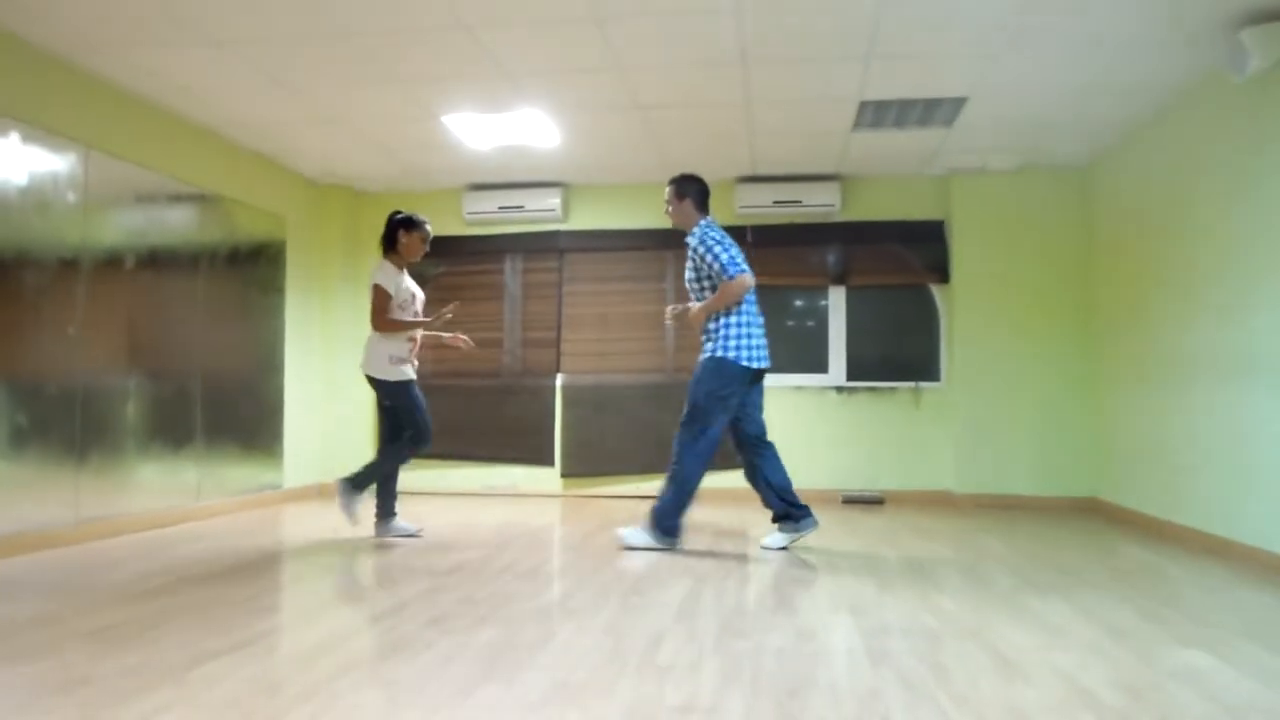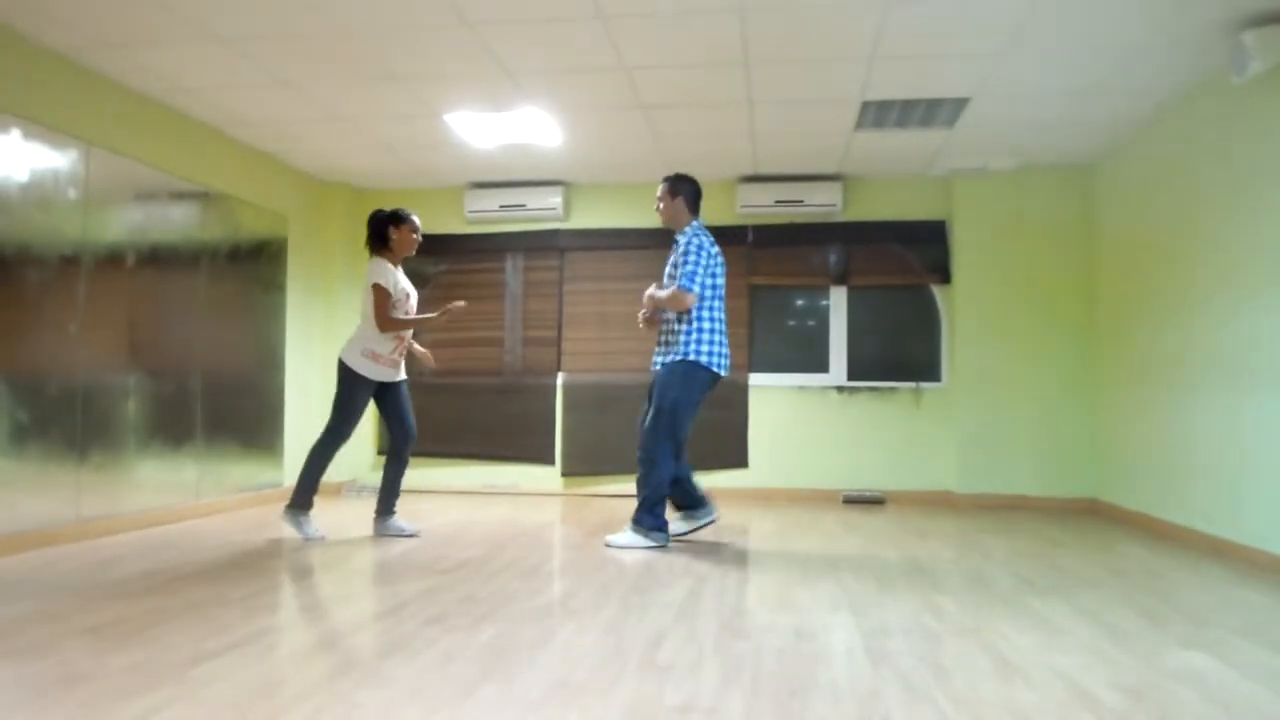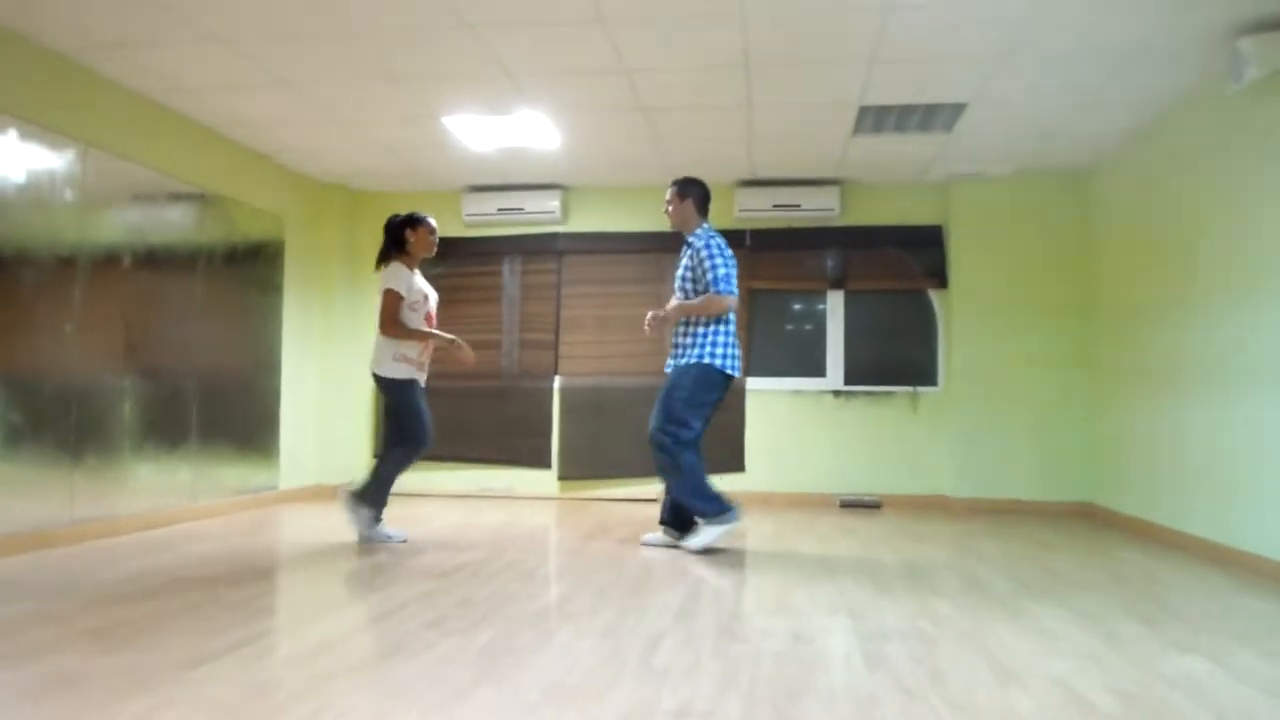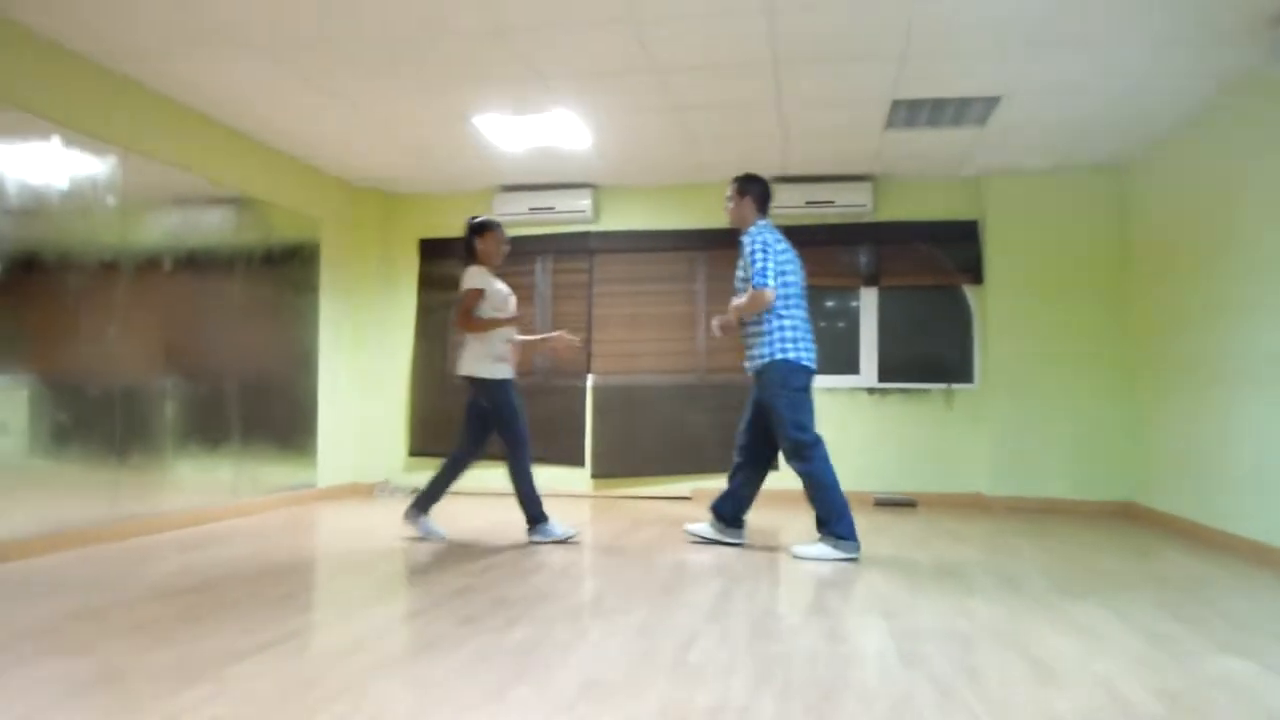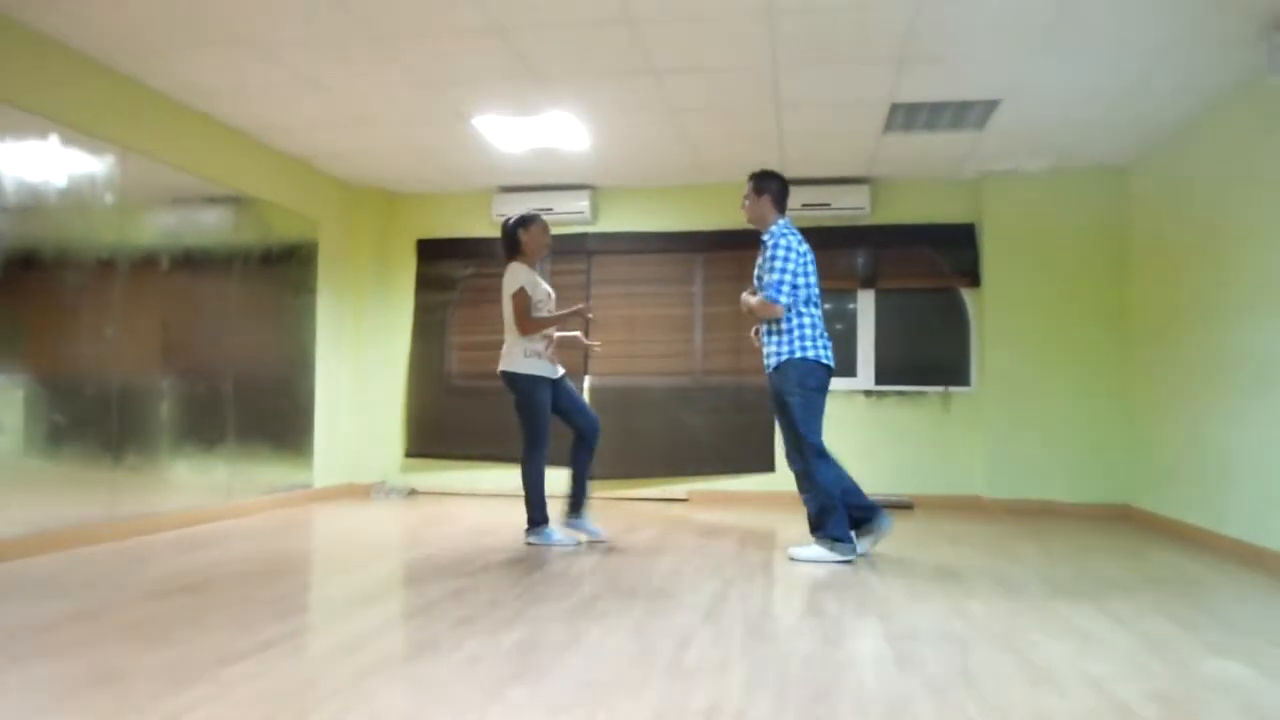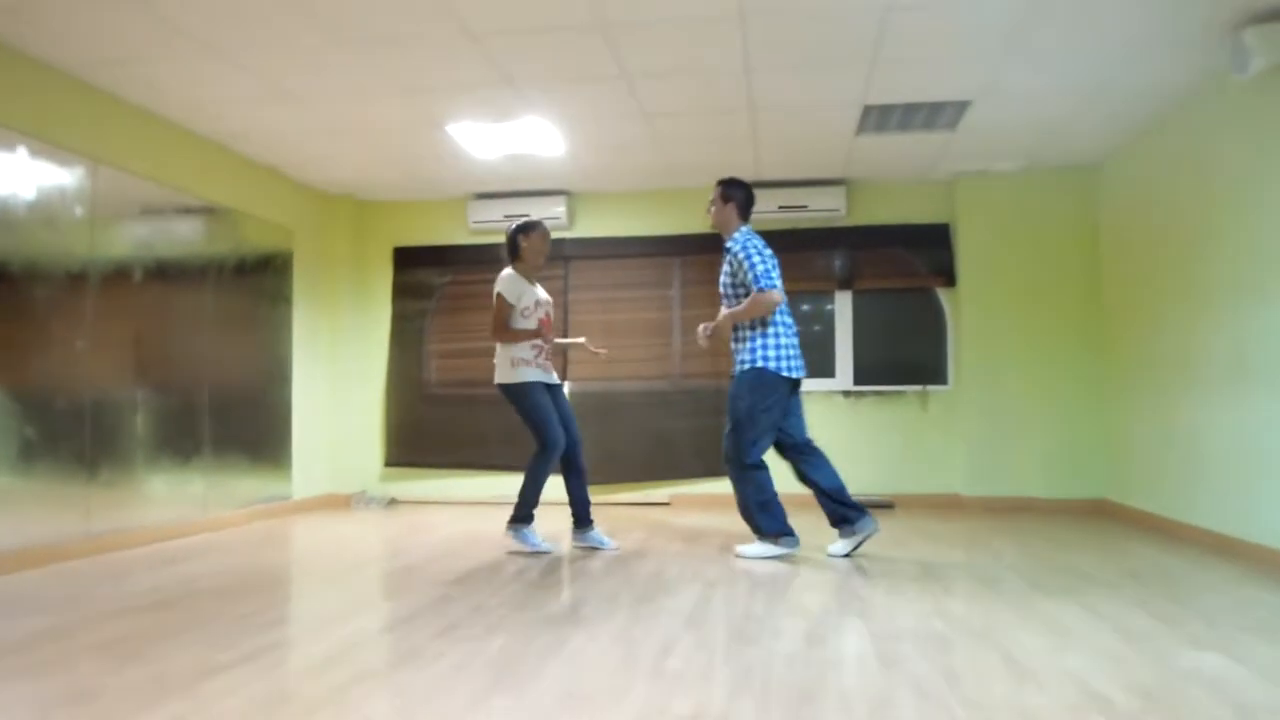
dt=0.3s
person 1, frame 1
left shoulder: (706, 240)
right shoulder: (711, 239)
left elbow: (743, 281)
left wrist: (702, 309)
right wrist: (688, 312)
left hip: (726, 352)
right hip: (746, 353)
left knee: (694, 438)
right knee: (751, 439)
left ankle: (663, 528)
right ankle: (793, 517)
person 1, frame 2
left shoulder: (695, 242)
right shoulder: (688, 243)
left elbow: (684, 298)
left wrist: (653, 296)
right wrist: (657, 316)
left hip: (691, 358)
right hip: (680, 358)
left knee: (657, 440)
right knee: (663, 438)
left ankle: (649, 526)
right ankle: (694, 506)
person 1, frame 3
left shoulder: (708, 245)
right shoulder: (695, 248)
left elbow: (725, 301)
left wrist: (679, 308)
right wrist: (667, 318)
left hip: (706, 360)
right hip: (694, 360)
left knee: (666, 434)
right knee: (680, 440)
left ankle: (715, 511)
right ankle: (679, 524)
person 1, frame 4
left shoulder: (758, 241)
right shoulder: (768, 241)
left elbow: (763, 296)
left wrist: (738, 306)
right wrist: (732, 321)
left hip: (781, 358)
right hip: (775, 358)
left knee: (799, 445)
right knee: (752, 442)
left ankle: (840, 536)
right ankle: (727, 522)
person 1, frame 5
left shoulder: (780, 242)
right shoulder: (782, 241)
left elbow: (773, 307)
left wrist: (747, 300)
right wrist: (764, 328)
left hip: (797, 358)
right hip: (797, 358)
left knee: (804, 448)
right knee: (802, 447)
left ankle: (834, 538)
right ankle: (865, 518)
person 1, frame 6
left shoulder: (744, 248)
right shoulder: (745, 248)
left elbow: (771, 297)
left wrist: (731, 315)
right wrist: (720, 326)
left hip: (761, 364)
right hip: (775, 363)
left knee: (741, 453)
right knee: (796, 447)
left ankle: (775, 534)
right ankle: (853, 519)
person 2, frame 1
left shoulder: (402, 276)
right shoulder: (385, 272)
right elbow: (380, 323)
left wrist: (443, 336)
right wrist: (429, 322)
left hip: (400, 369)
right hip: (388, 369)
left knee: (396, 439)
right knee: (420, 433)
left ankle: (386, 517)
right ankle: (354, 485)
person 2, frame 2
left shoulder: (398, 271)
right shoulder: (381, 268)
right elbow: (384, 322)
left wrist: (412, 344)
right wrist: (436, 314)
left hip: (392, 371)
right hip: (363, 366)
left knee: (405, 436)
right knee: (337, 434)
left ankle: (385, 515)
right ankle: (298, 508)
person 2, frame 3
left shoulder: (417, 276)
right shoulder: (397, 272)
right elbow: (388, 326)
left wrist: (448, 342)
right wrist: (440, 338)
left hip: (412, 372)
right hip: (394, 370)
left knee: (401, 442)
right knee: (418, 439)
left ankle: (370, 521)
right ankle: (363, 500)
person 2, frame 4
left shoulder: (490, 281)
right shoulder: (477, 276)
left elbow: (501, 336)
right elbow: (464, 322)
left wrist: (546, 338)
right wrist: (506, 319)
left hip: (495, 373)
right hip: (487, 372)
left knee: (470, 447)
right knee: (518, 443)
left ankle: (419, 510)
right ankle: (538, 523)
person 2, frame 5
left shoulder: (531, 276)
right shoulder: (519, 272)
right elbow: (525, 327)
left wrist: (570, 336)
right wrist: (569, 315)
left hip: (545, 369)
right hip: (525, 369)
left knee: (590, 427)
right knee: (537, 444)
left ankle: (576, 512)
right ankle: (537, 526)
person 2, frame 6
left shoulder: (535, 286)
right shoulder: (509, 280)
right elbow: (499, 332)
left wrist: (571, 343)
right wrist: (534, 334)
left hip: (544, 376)
right hip: (518, 377)
left knee: (572, 446)
right knee: (554, 442)
left ankle: (583, 527)
right ankle: (520, 523)
